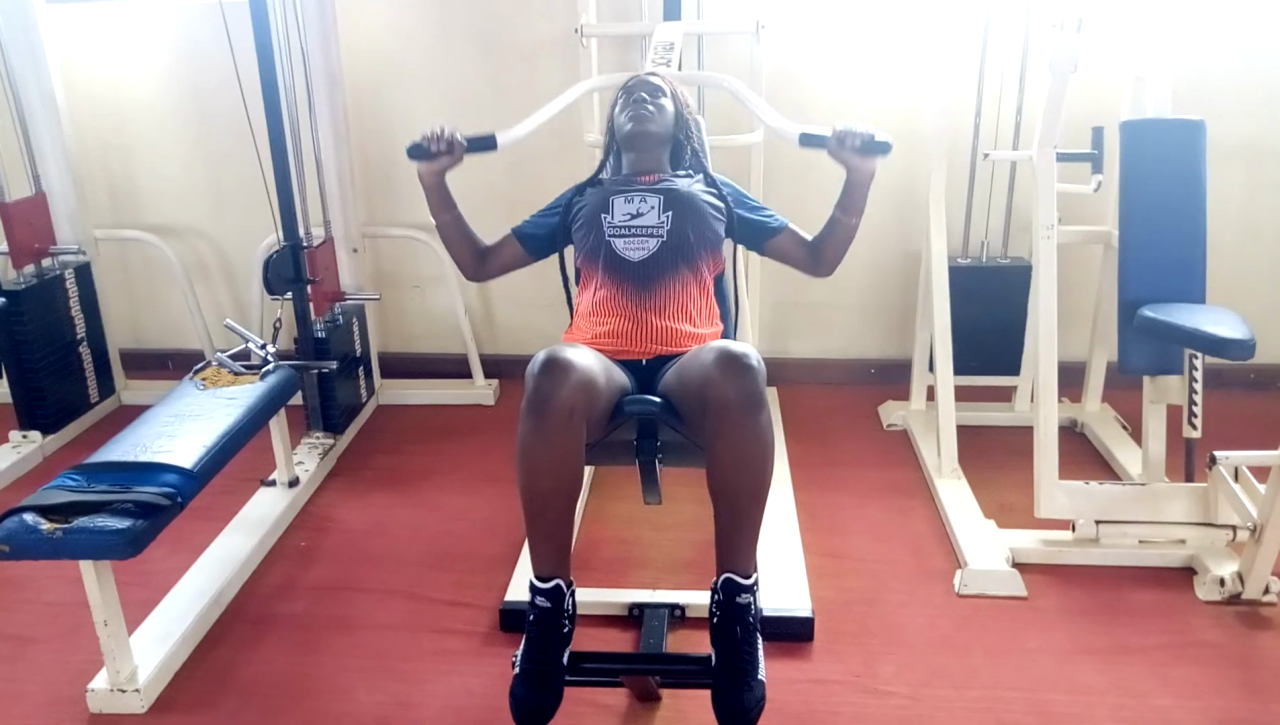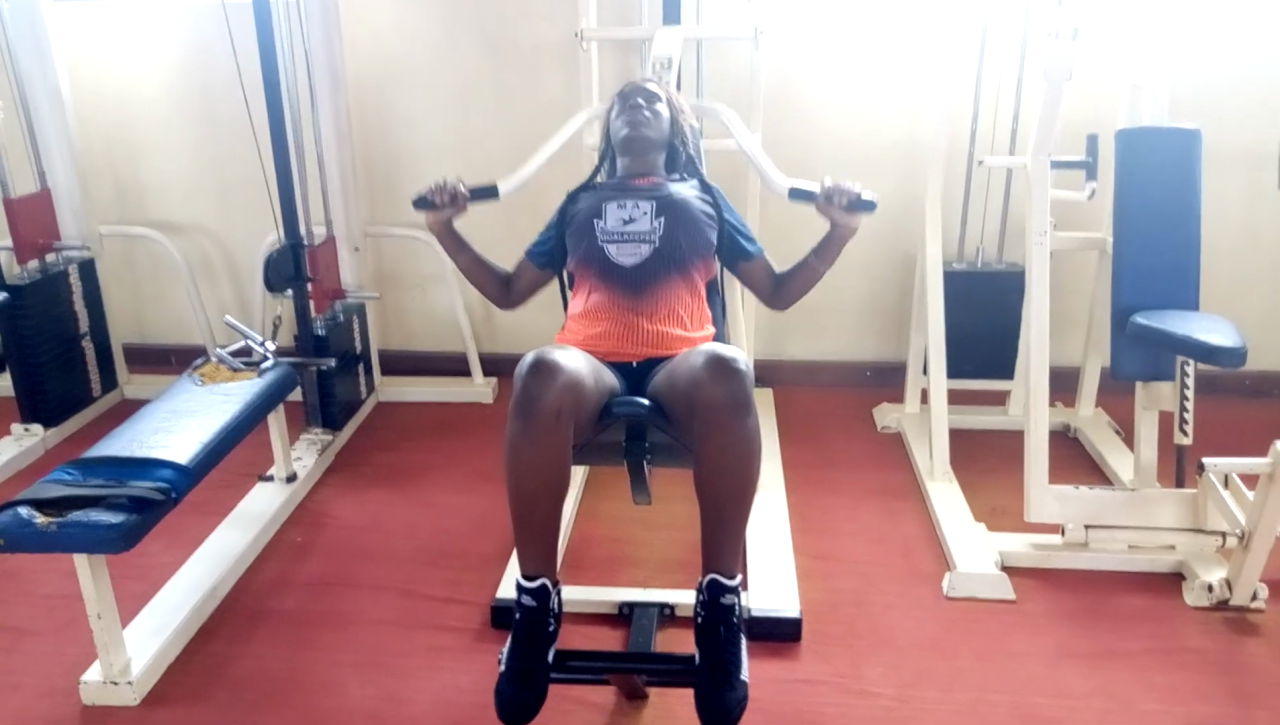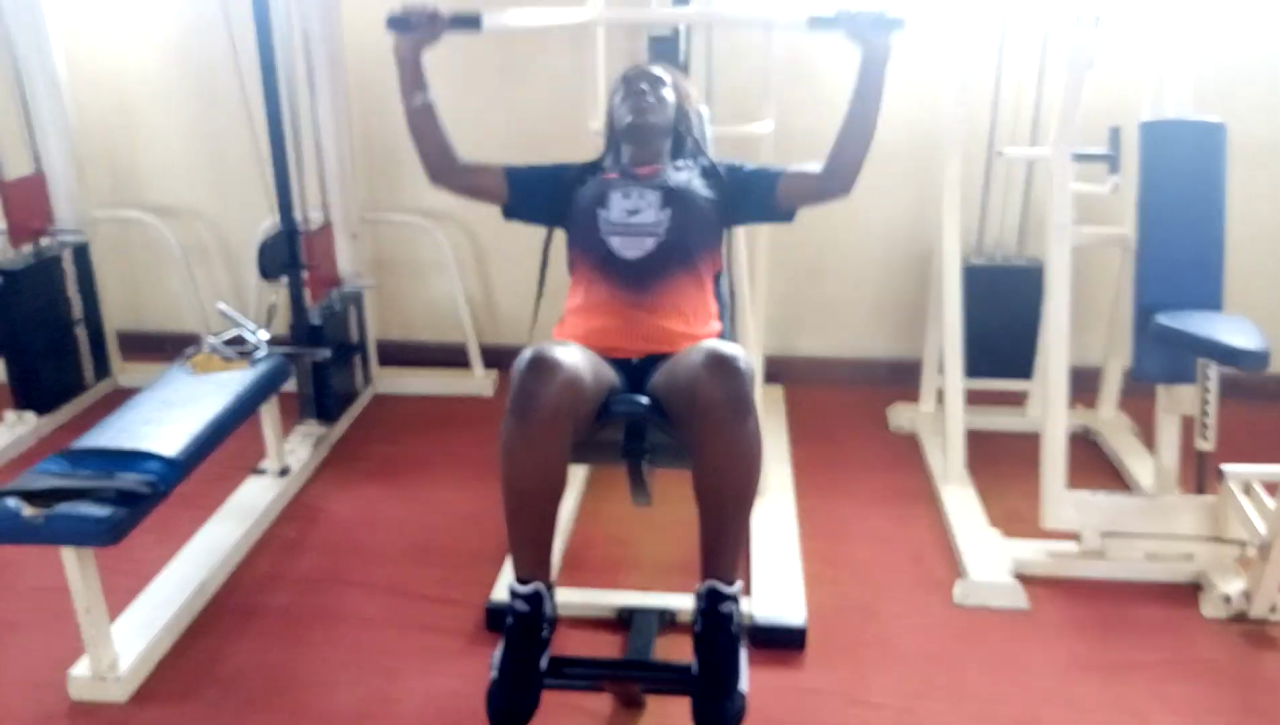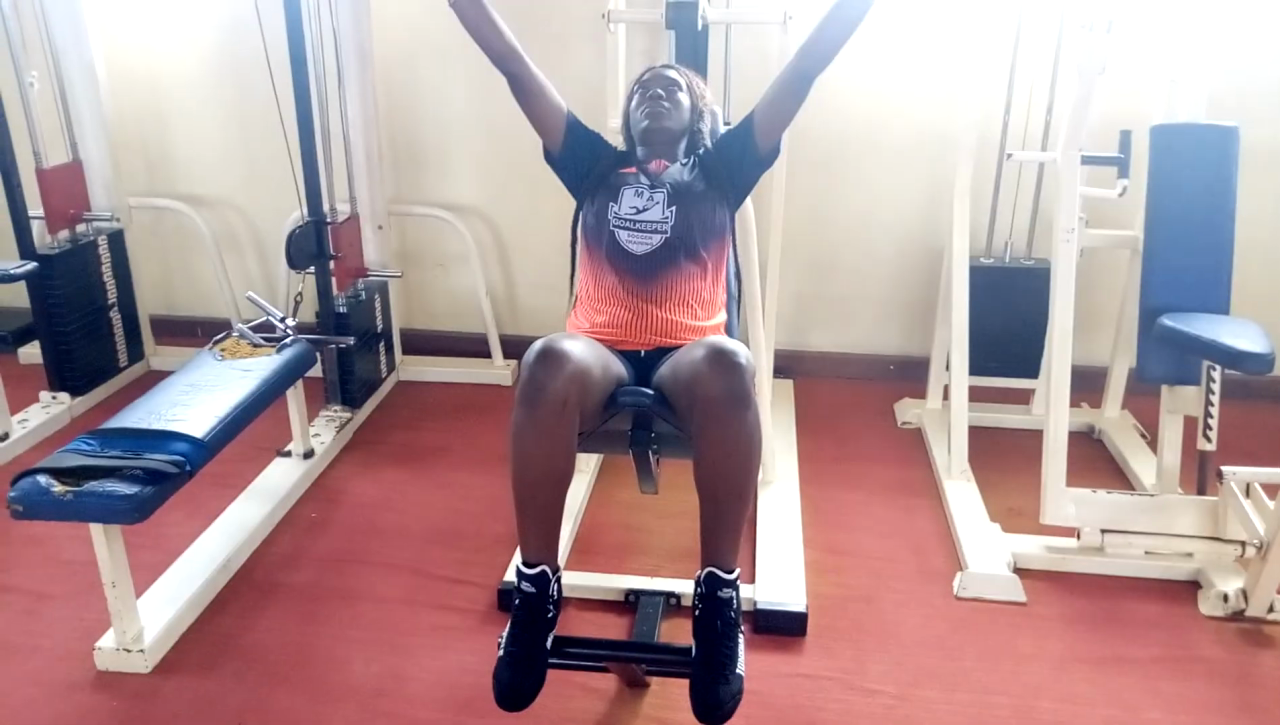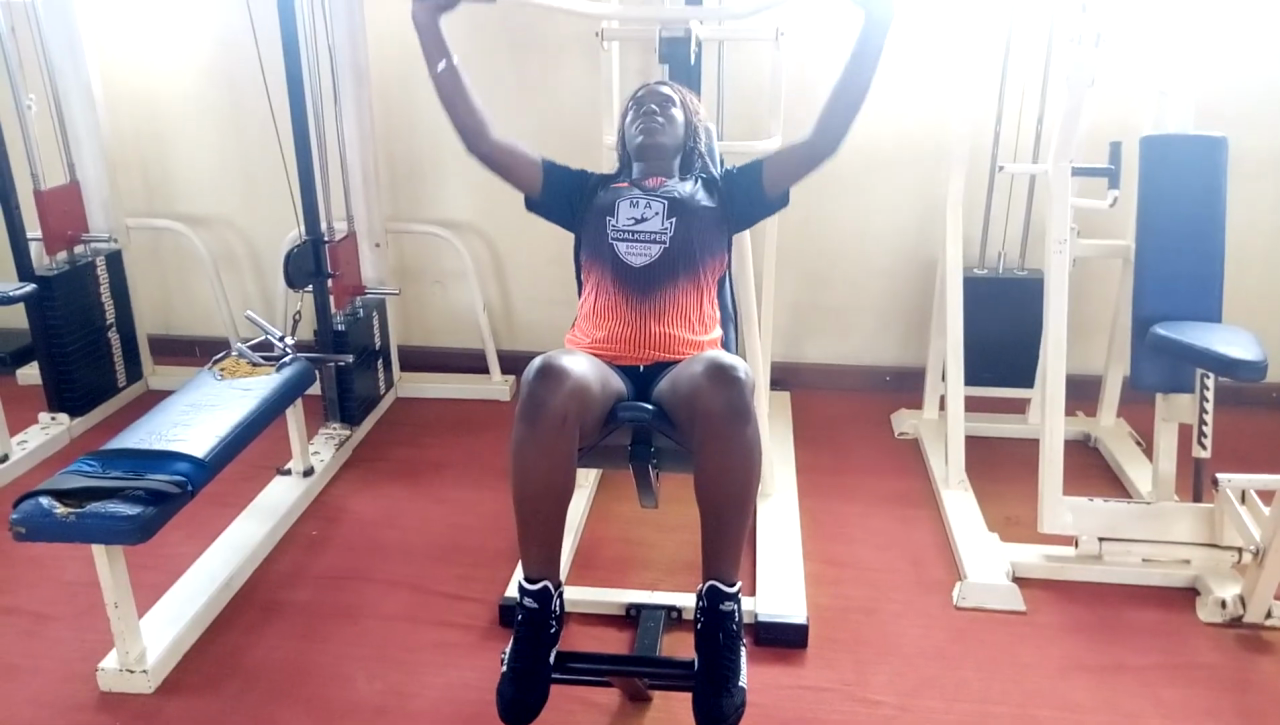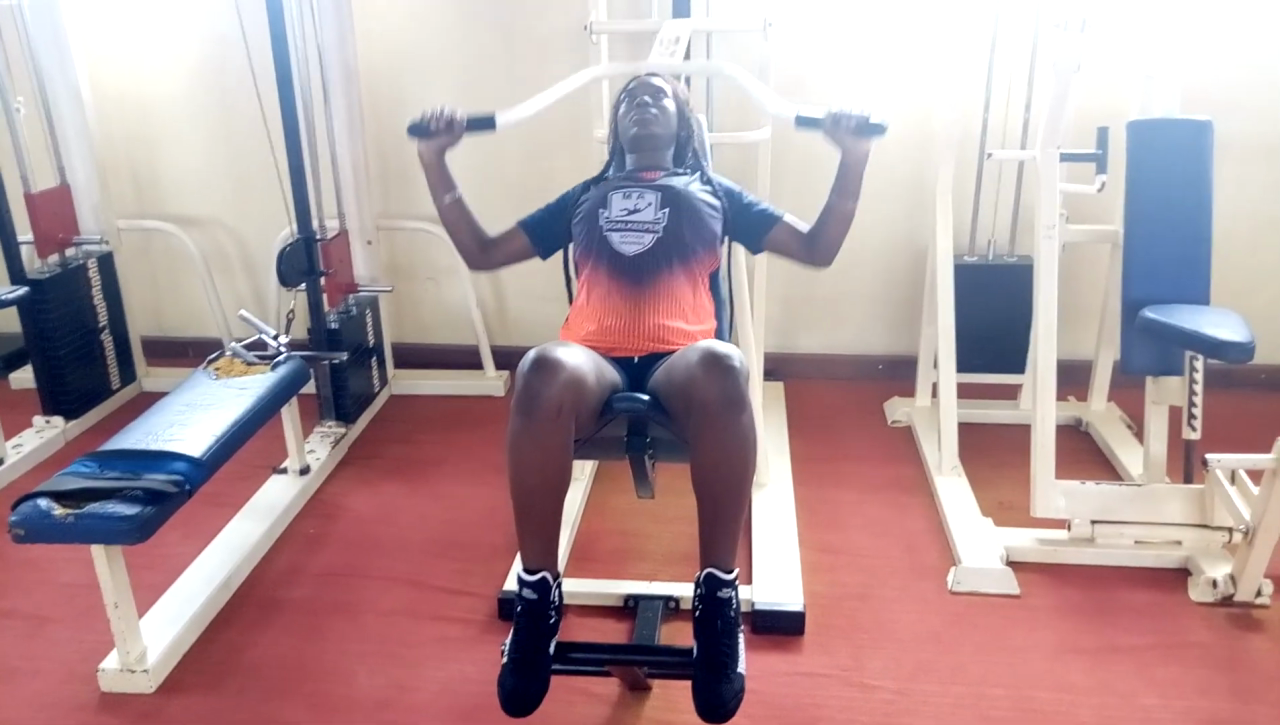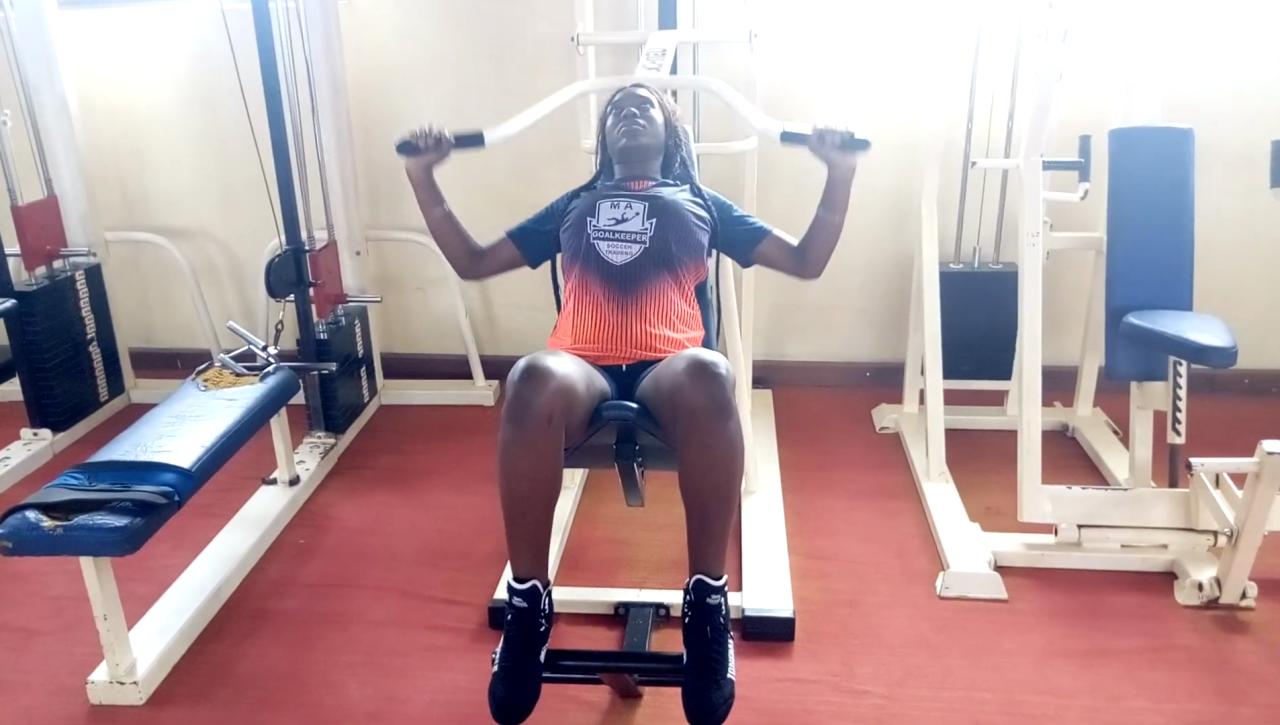
dt=0.5s
person 1, frame 1
left shoulder: (715, 192)
right shoulder: (581, 198)
left elbow: (821, 258)
right elbow: (477, 263)
left wrist: (858, 176)
right wrist: (434, 182)
left hip: (690, 361)
right hip: (600, 361)
left knee: (739, 368)
right knee: (554, 372)
left ankle: (735, 597)
right ankle: (550, 601)
person 1, frame 2
left shoulder: (704, 197)
right shoulder: (579, 202)
left elbow: (780, 291)
right elbow: (505, 291)
left wrist: (838, 229)
right wrist: (445, 227)
left hip: (680, 362)
right hip: (590, 361)
left knee: (727, 370)
right knee: (540, 373)
left ankle: (721, 601)
right ankle: (536, 602)
person 1, frame 3
left shoulder: (715, 180)
right shoulder: (575, 183)
left elbow: (835, 181)
right elbow: (447, 173)
left wrist: (872, 61)
right wrist: (411, 60)
left hip: (681, 359)
right hip: (591, 356)
left knee: (726, 370)
right knee: (539, 372)
left ankle: (719, 606)
right ankle: (530, 604)
person 1, frame 4
left shoulder: (719, 171)
right shoulder: (594, 168)
left elbow: (805, 70)
right elbow: (512, 65)
left hip: (687, 352)
right hip: (600, 351)
left knee: (727, 365)
right knee: (547, 362)
left ankle: (719, 594)
right ankle: (536, 588)
person 1, frame 5
left shoulder: (720, 193)
right shoulder: (587, 193)
left elbow: (824, 139)
right elbow: (479, 140)
left hip: (686, 369)
right hip: (599, 366)
left knee: (728, 381)
right knee: (547, 380)
left ankle: (720, 607)
right ankle: (539, 602)
person 1, frame 6
left shoulder: (713, 191)
right shoulder: (585, 195)
left elbow: (817, 249)
right elbow: (482, 253)
left wrist: (850, 165)
right wrist: (439, 172)
left hip: (680, 358)
right hip: (593, 357)
left knee: (722, 367)
right knee: (542, 369)
left ankle: (718, 594)
right ankle: (537, 594)
person 1, frame 7
left shoulder: (700, 202)
right shoulder: (574, 204)
left elbow: (806, 262)
right elbow: (473, 264)
left wrist: (838, 178)
right wrist: (425, 179)
left hip: (668, 367)
right hip: (583, 367)
left knee: (708, 375)
right knee: (533, 379)
left ankle: (707, 601)
right ankle: (528, 602)
